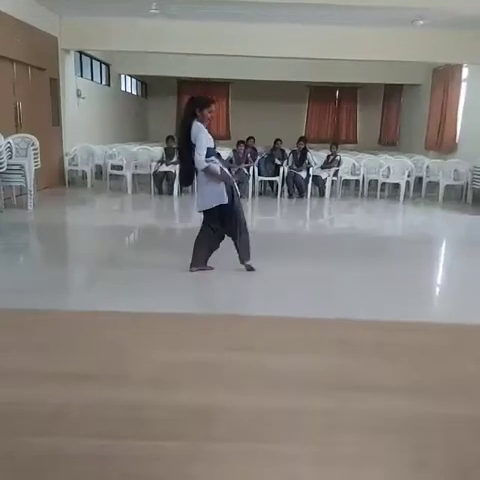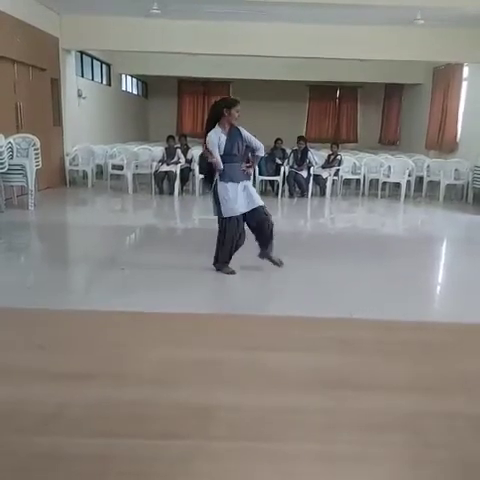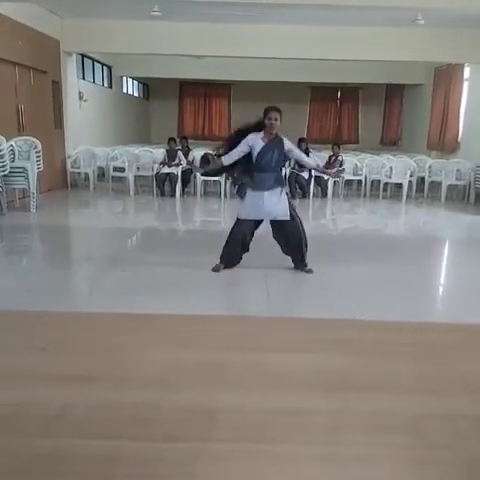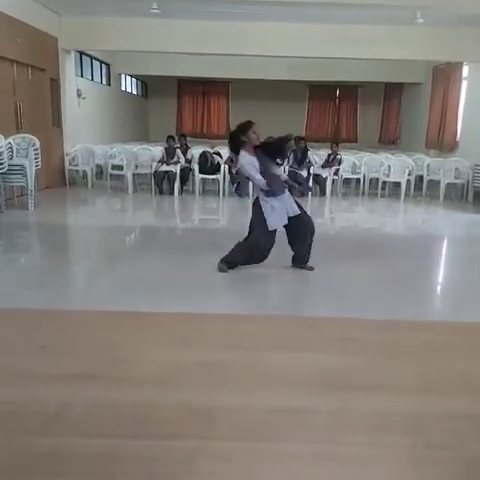
dt=1s
person 1, frame 1
left shoulder: (193, 128)
right shoulder: (201, 130)
right elbow: (199, 160)
right wrist: (218, 174)
left hip: (206, 179)
right hip: (214, 177)
left knee: (213, 222)
right knee: (234, 216)
left ankle: (198, 262)
right ankle: (244, 257)
person 1, frame 2
left shoulder: (239, 131)
right shoulder: (213, 136)
left elbow: (259, 148)
right elbow: (219, 167)
left wrist: (251, 167)
right wrist: (214, 161)
left hip: (244, 182)
right hip: (226, 185)
left knee: (264, 220)
right knee: (232, 226)
left ankle: (266, 251)
right ankle: (221, 262)
person 1, frame 3
left shoulder: (284, 143)
right shoulder: (252, 139)
left elbow: (304, 159)
right elbow: (230, 157)
left wrist: (324, 170)
right wrist: (206, 169)
left hip: (275, 192)
right hip: (256, 191)
left knee: (293, 228)
right knee: (241, 229)
left ankle: (300, 263)
right ankle: (225, 261)
person 1, frame 4
left shoulder: (259, 151)
right shoulder: (244, 160)
right elbow: (265, 185)
left wrist: (287, 180)
left hip: (282, 195)
right hip: (267, 201)
left knee: (306, 226)
right knee: (259, 239)
left ankle: (300, 261)
right ankle: (227, 261)
